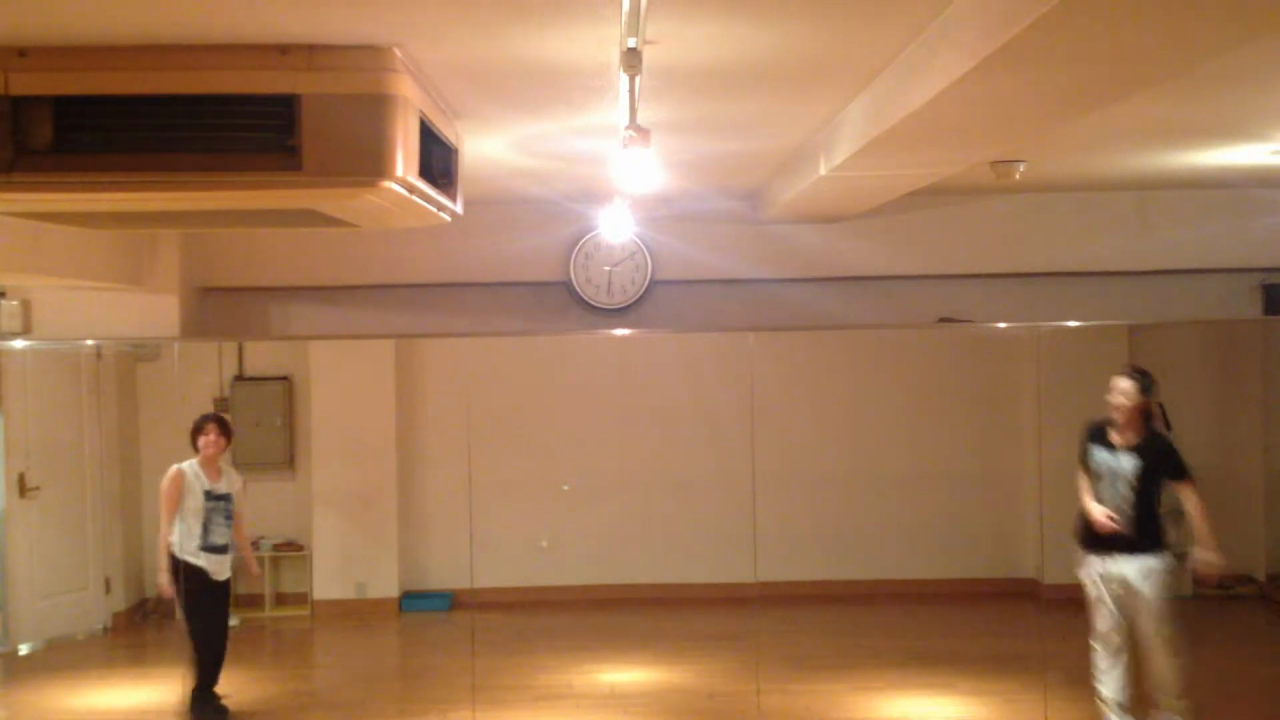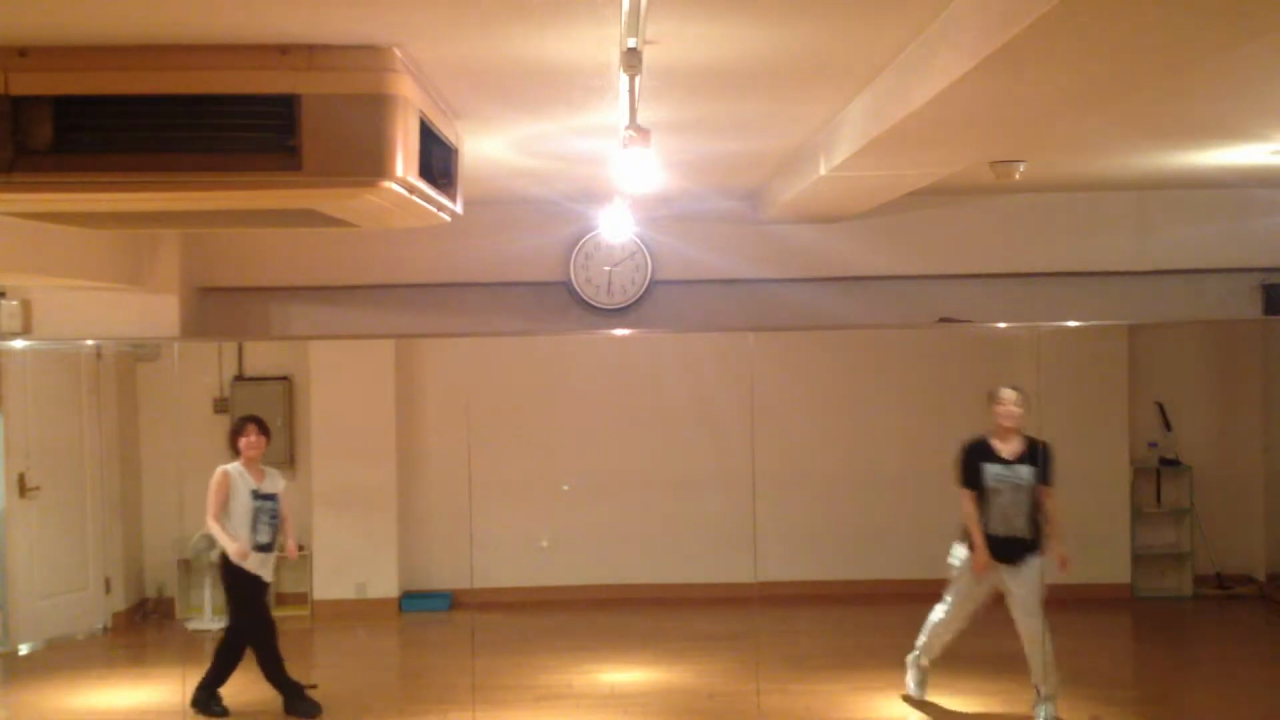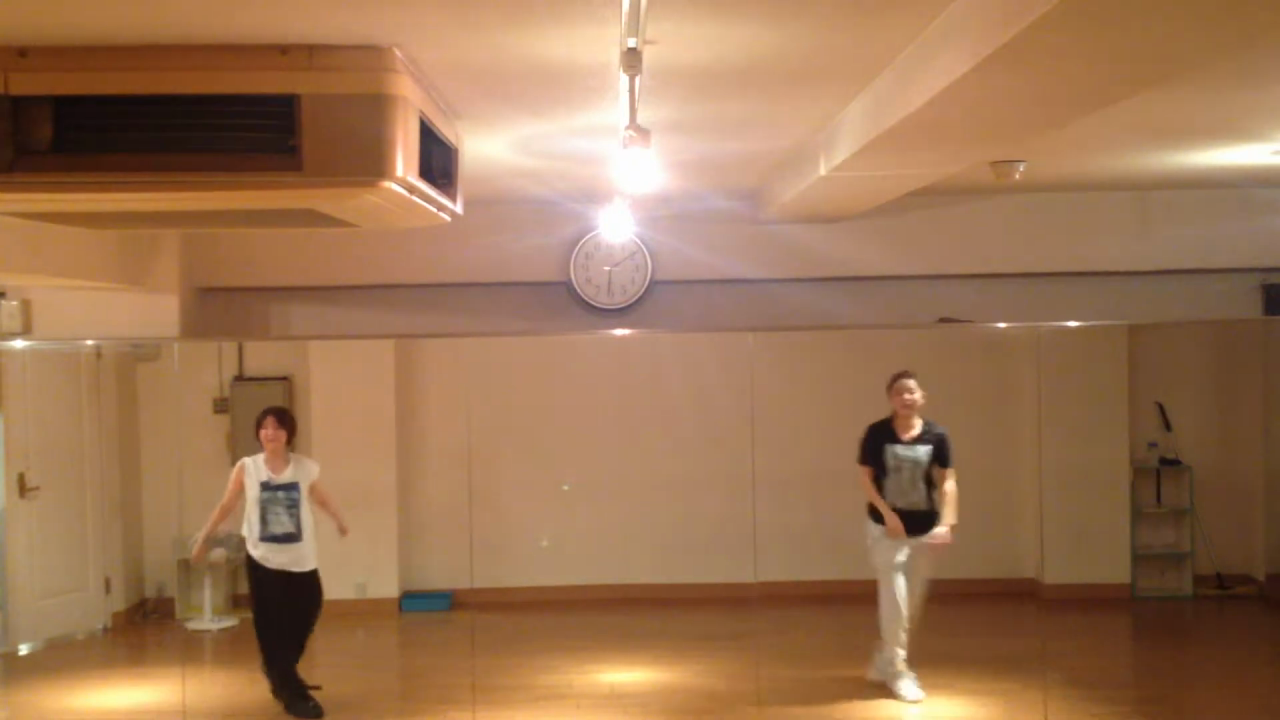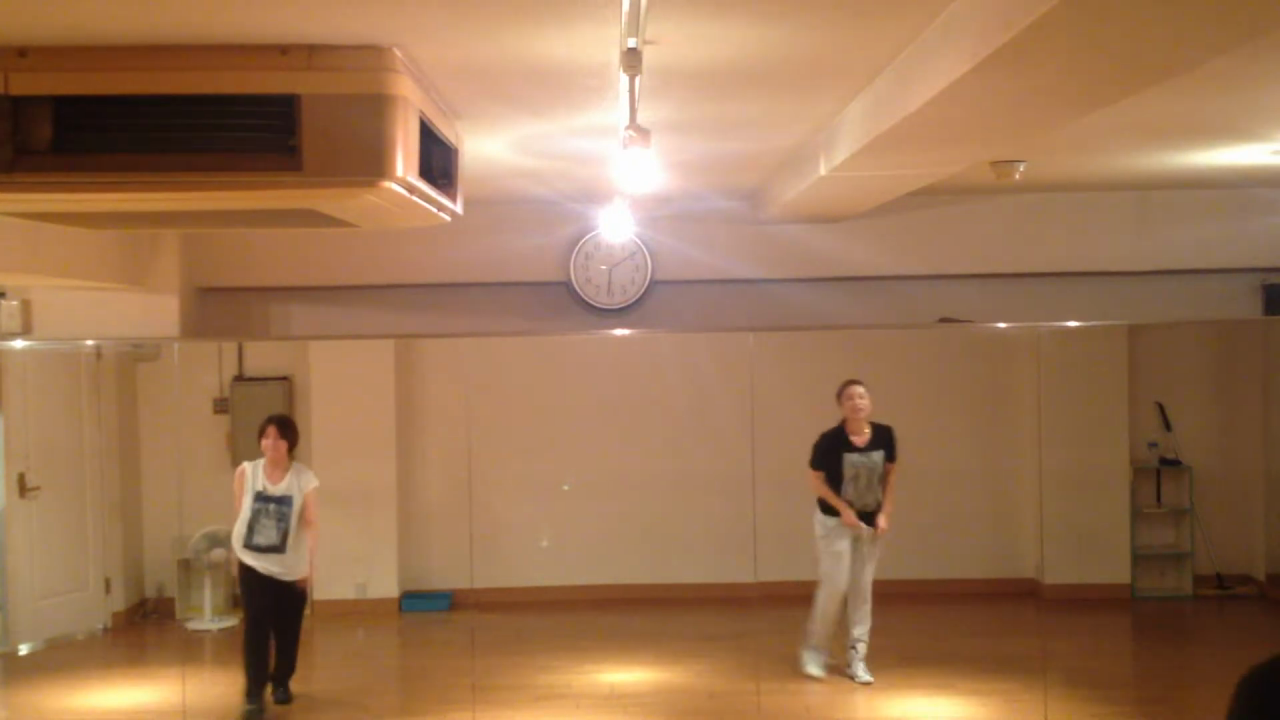
dt=0.4s
person 1, frame 1
left shoulder: (1157, 445)
right shoulder: (1094, 434)
left elbow: (1188, 494)
left wrist: (1206, 546)
right wrist: (1090, 506)
left hip: (1144, 552)
right hip: (1097, 550)
left knee: (1156, 633)
right knee: (1107, 633)
person 1, frame 2
left shoulder: (1040, 452)
right shoulder: (974, 451)
left elbow: (1046, 499)
right elbow: (968, 501)
left wrist: (1055, 544)
right wrist: (979, 547)
left hip: (1025, 554)
right hip: (980, 549)
left knee: (1032, 626)
right knee: (952, 614)
right ankle: (916, 664)
person 1, frame 3
left shoulder: (937, 435)
right shoulder: (876, 433)
left elbow: (947, 480)
right elbow: (866, 477)
left wrist: (948, 522)
right wrist: (886, 513)
left hip: (923, 526)
right hip: (886, 527)
left knee: (913, 599)
right knee: (894, 598)
left ankle: (886, 662)
right ankle: (899, 674)
person 1, frame 4
left shoulder: (885, 435)
right shoulder: (829, 440)
left elbow: (890, 473)
right elbow: (817, 480)
left wrist: (884, 513)
right wrist: (844, 511)
left hip: (871, 521)
right hip: (834, 519)
left knee: (862, 589)
right knee: (835, 585)
left ankle: (857, 657)
right ankle: (814, 649)
person 2, frame 1
left shoulder: (231, 477)
right shoulder: (180, 474)
right elbow: (167, 524)
left wrist: (249, 557)
right wrist: (163, 570)
left hip: (220, 568)
right hip: (190, 564)
left knee: (217, 636)
right knee: (206, 633)
left ankle: (204, 695)
person 2, frame 2
left shoulder: (275, 478)
right shoulder: (226, 475)
left elbow: (283, 518)
right elbow: (212, 519)
left wrist: (290, 539)
right wrist: (229, 543)
left hip: (262, 567)
right hip: (237, 566)
left knee: (241, 633)
right knee: (262, 631)
left ankle: (206, 693)
right ankle: (292, 695)
person 2, frame 3
left shoulder: (306, 467)
right shoulder: (246, 467)
left elbow: (320, 498)
right elbow: (225, 507)
left wrist: (339, 521)
right wrist: (202, 539)
left hip: (301, 560)
right hip: (263, 560)
left knee: (305, 618)
right knee: (272, 629)
left ankle: (278, 672)
right ankle: (294, 693)
person 2, frame 4
left shoulder: (304, 479)
right shoulder: (245, 472)
left elbow: (309, 525)
right elbow: (240, 517)
left wrist: (308, 563)
right wrist: (233, 550)
left hip: (291, 569)
right hip: (253, 565)
left knee: (287, 633)
right knee: (256, 627)
left ankle: (280, 683)
